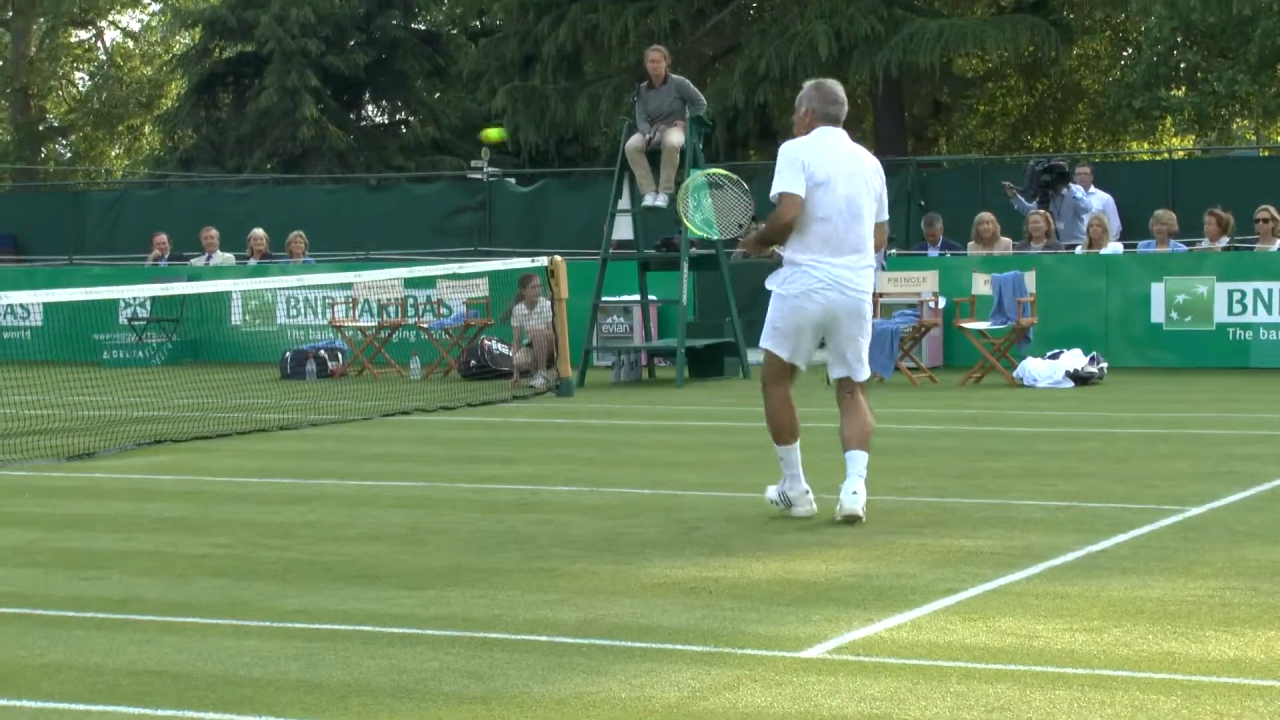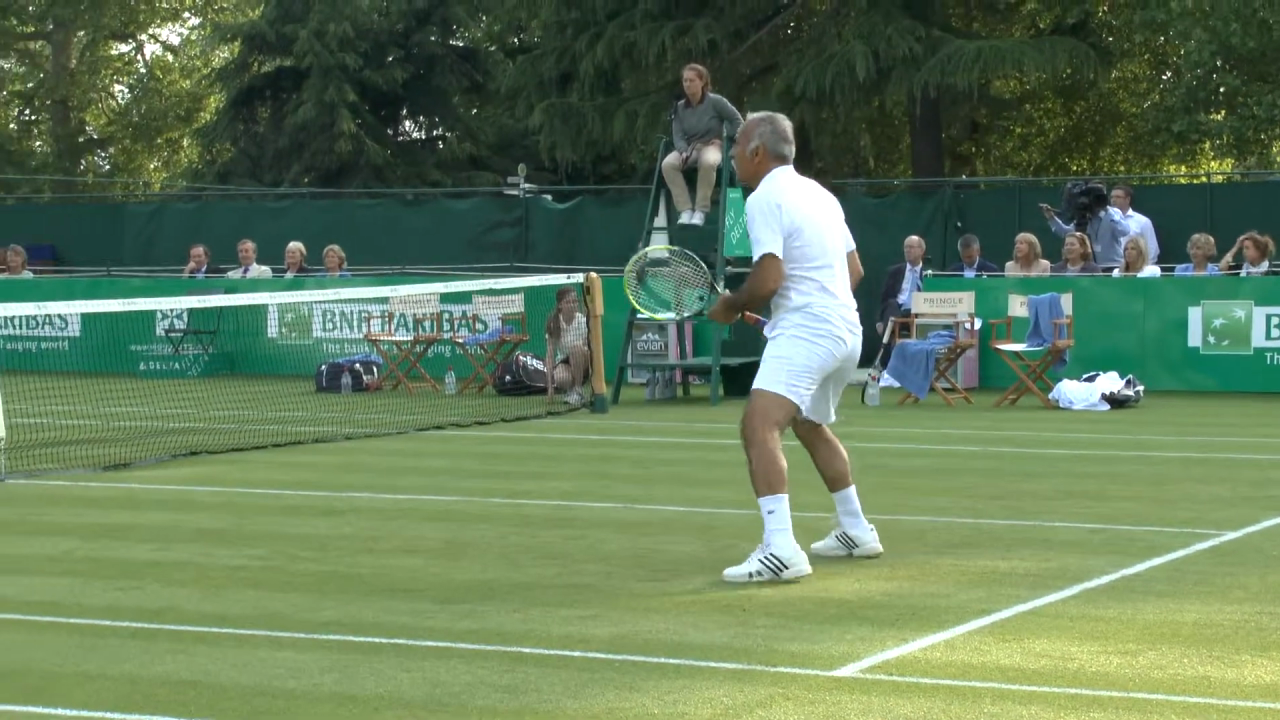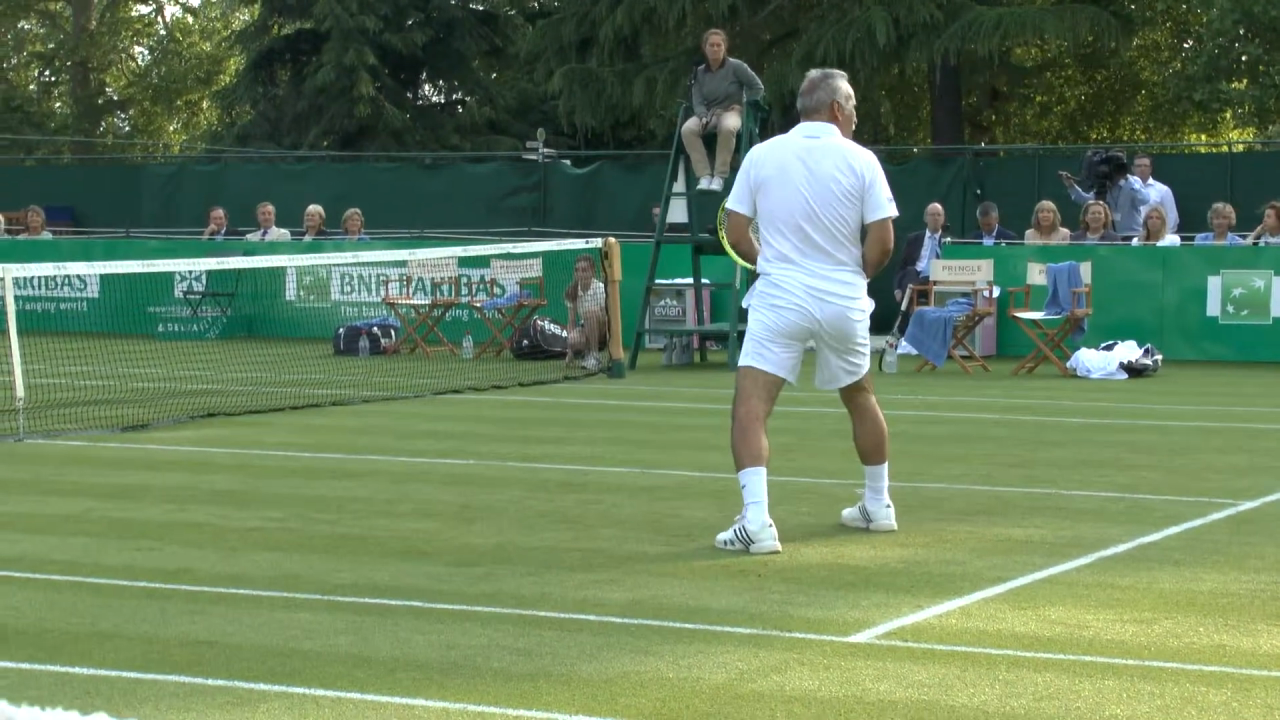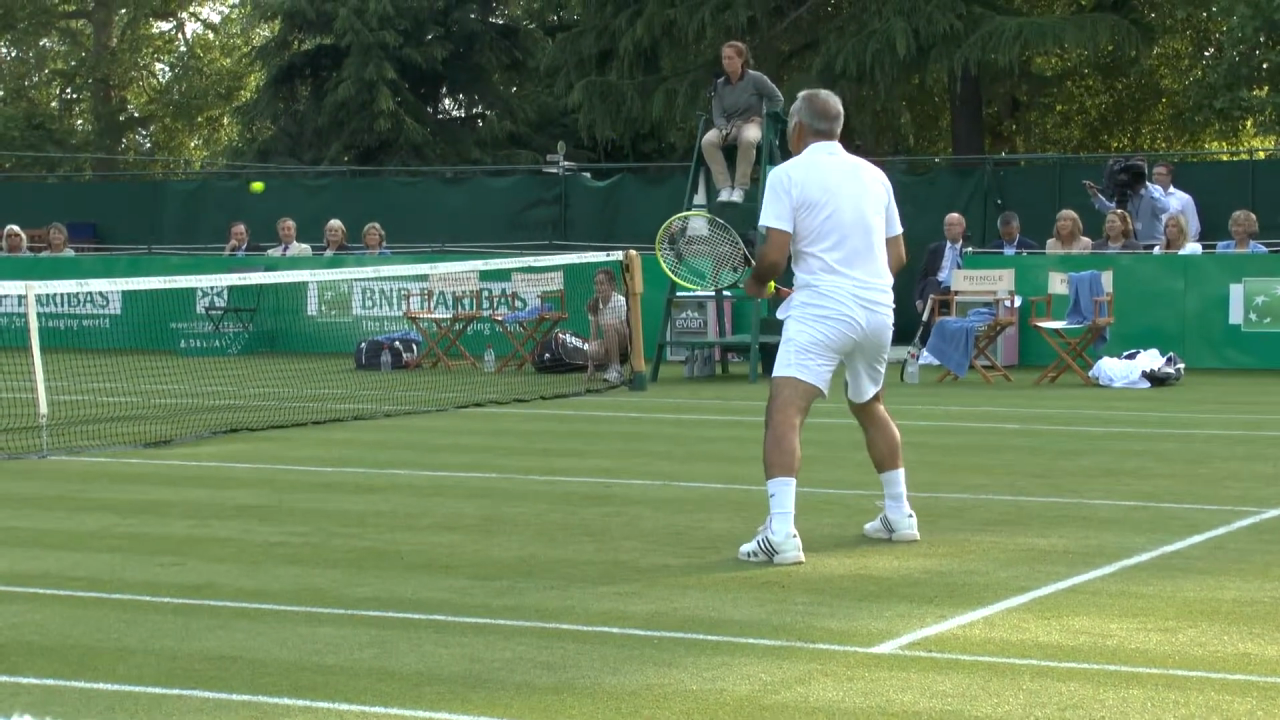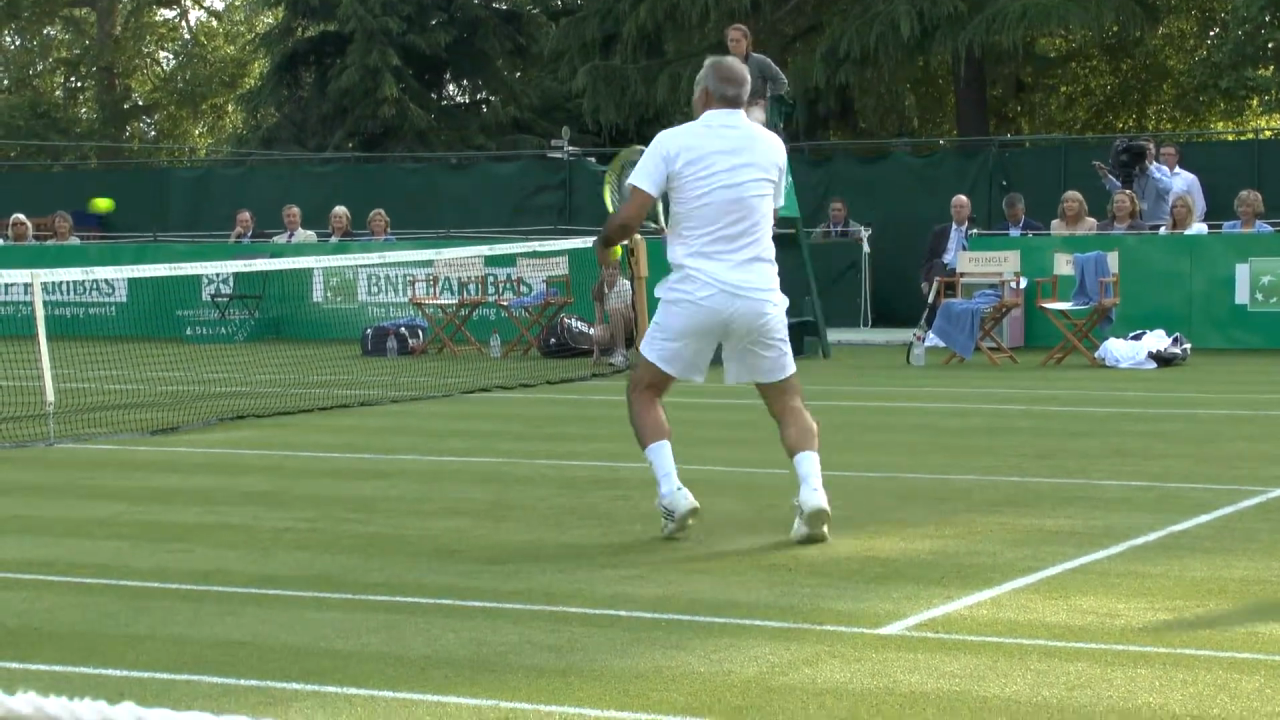
dt=1s
person 1, frame 1
left shoulder: (796, 151)
right shoulder: (869, 162)
left elbow: (788, 216)
right elbow: (880, 237)
left wrist: (758, 240)
left hip: (805, 285)
right hip: (856, 291)
left knee: (775, 382)
right knee: (853, 391)
left ankle: (795, 488)
right ankle: (855, 490)
person 1, frame 2
left shoulder: (765, 199)
right shoulder: (821, 195)
left elbow: (769, 281)
right elbow: (854, 269)
left wrist: (727, 305)
left hip: (806, 332)
right hip: (846, 332)
left knee: (760, 428)
right knee: (811, 428)
left ankle: (781, 548)
right ankle: (856, 529)
person 1, frame 3
left shoulder: (760, 155)
right shoulder: (861, 160)
left elbow: (737, 235)
right elbow: (882, 244)
left hip: (779, 300)
right hip: (843, 303)
left knee: (749, 408)
right knee: (861, 398)
left ankle: (756, 521)
right ankle: (877, 505)
person 1, frame 4
left shoulder: (788, 175)
right shoulder: (874, 175)
left elbow: (774, 256)
right elbow: (897, 256)
left wrist: (756, 282)
left hip: (822, 312)
right hip: (877, 312)
left knee: (783, 416)
right knee: (869, 407)
left ankle: (782, 532)
right ankle: (899, 514)
person 1, frame 5
left shoulder: (673, 140)
right shoulder: (772, 145)
left elbow: (630, 217)
left wrist: (605, 239)
left hip: (694, 294)
right hip: (757, 294)
left knee: (643, 391)
right knee: (788, 403)
left ankle: (672, 492)
right ankle: (811, 493)
